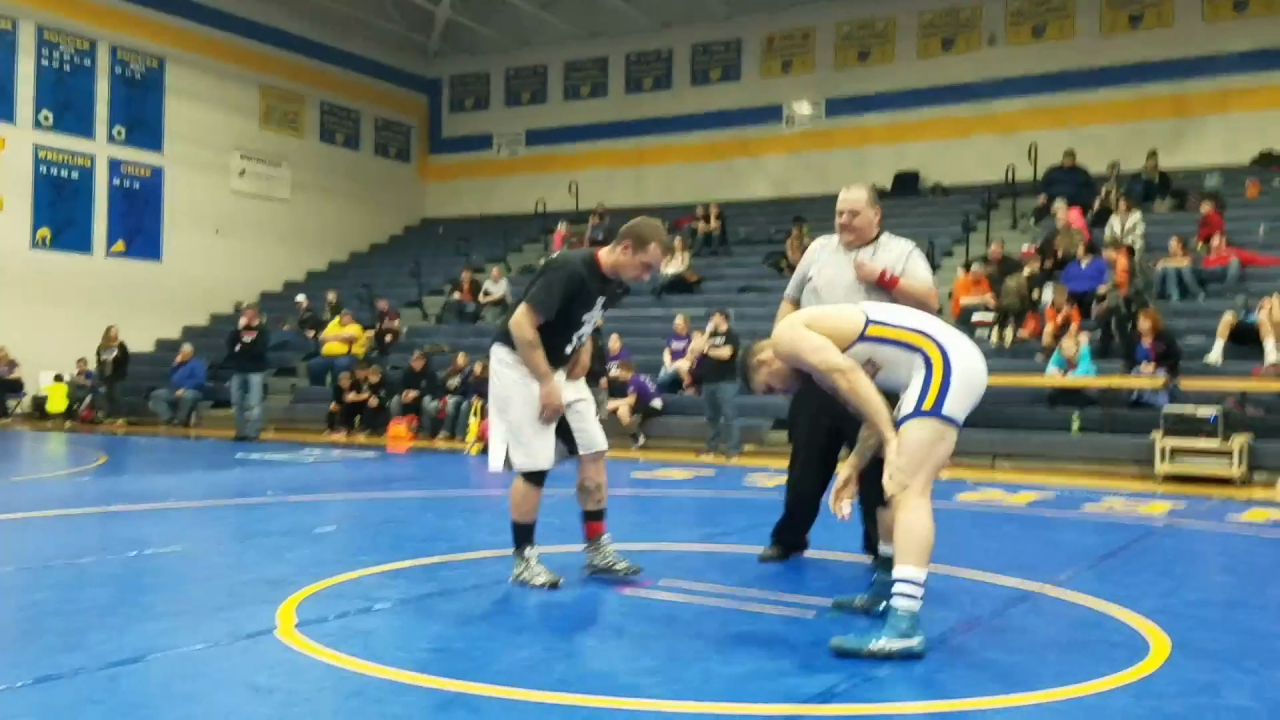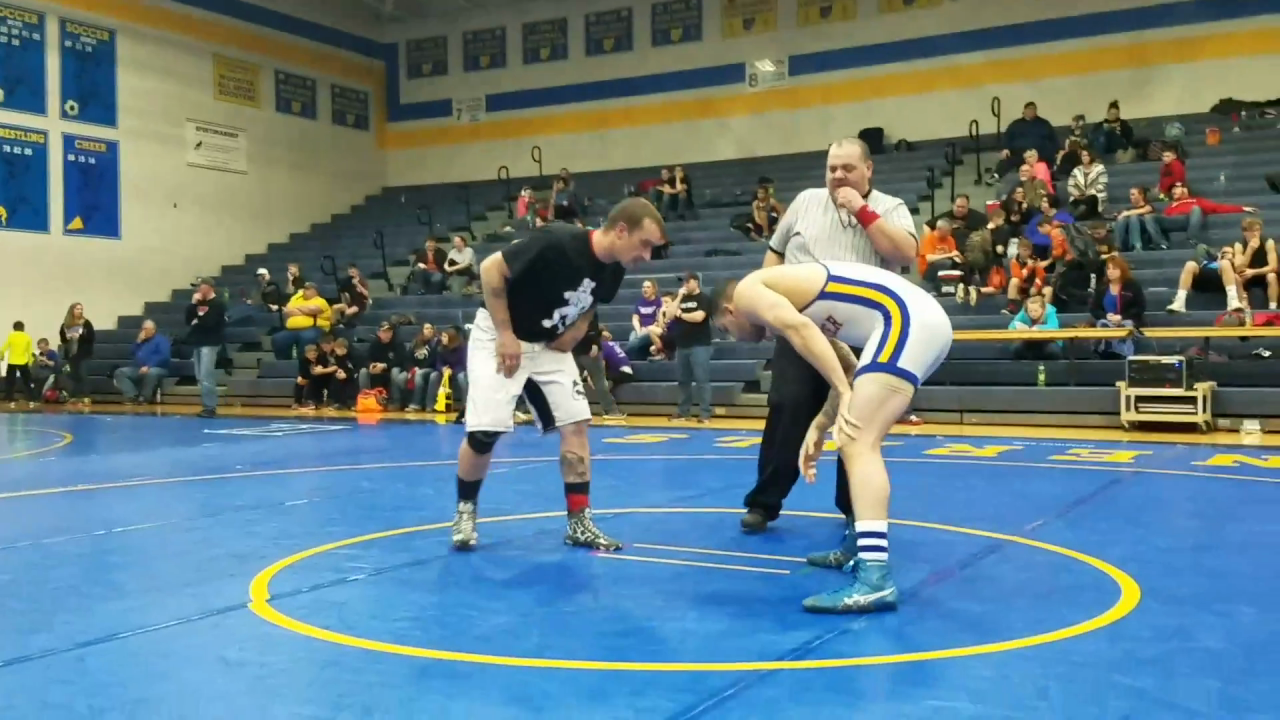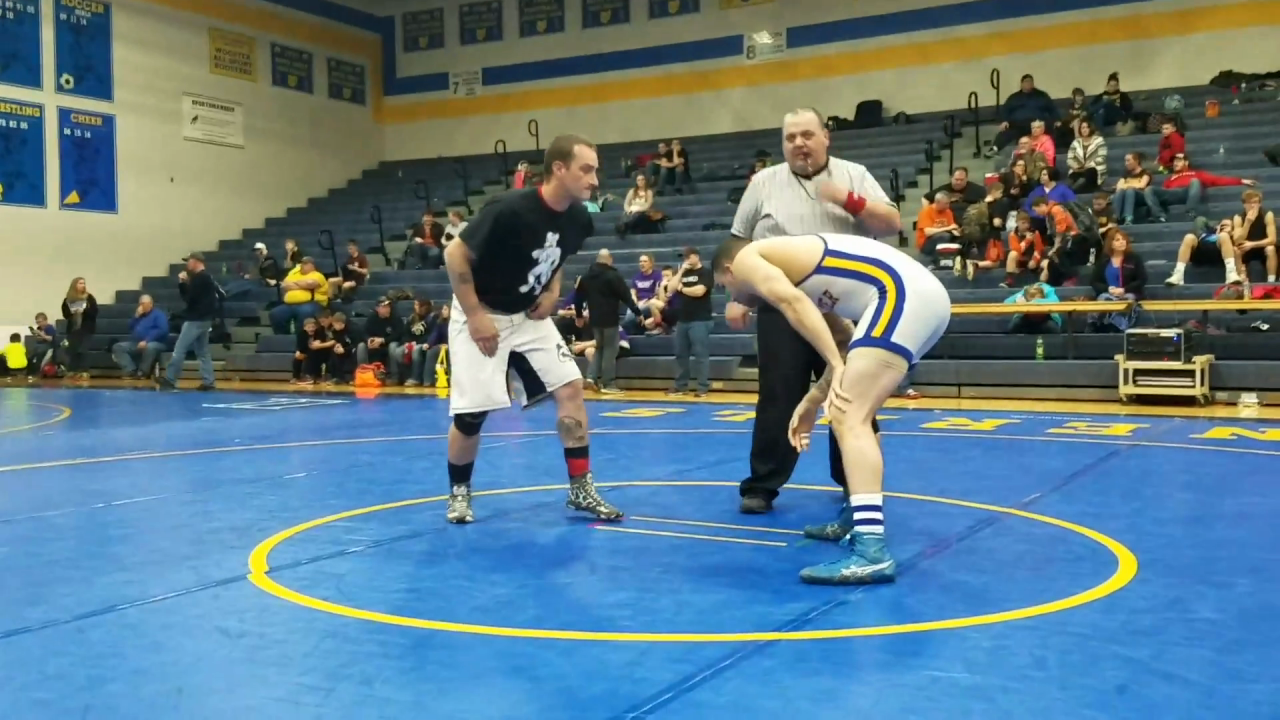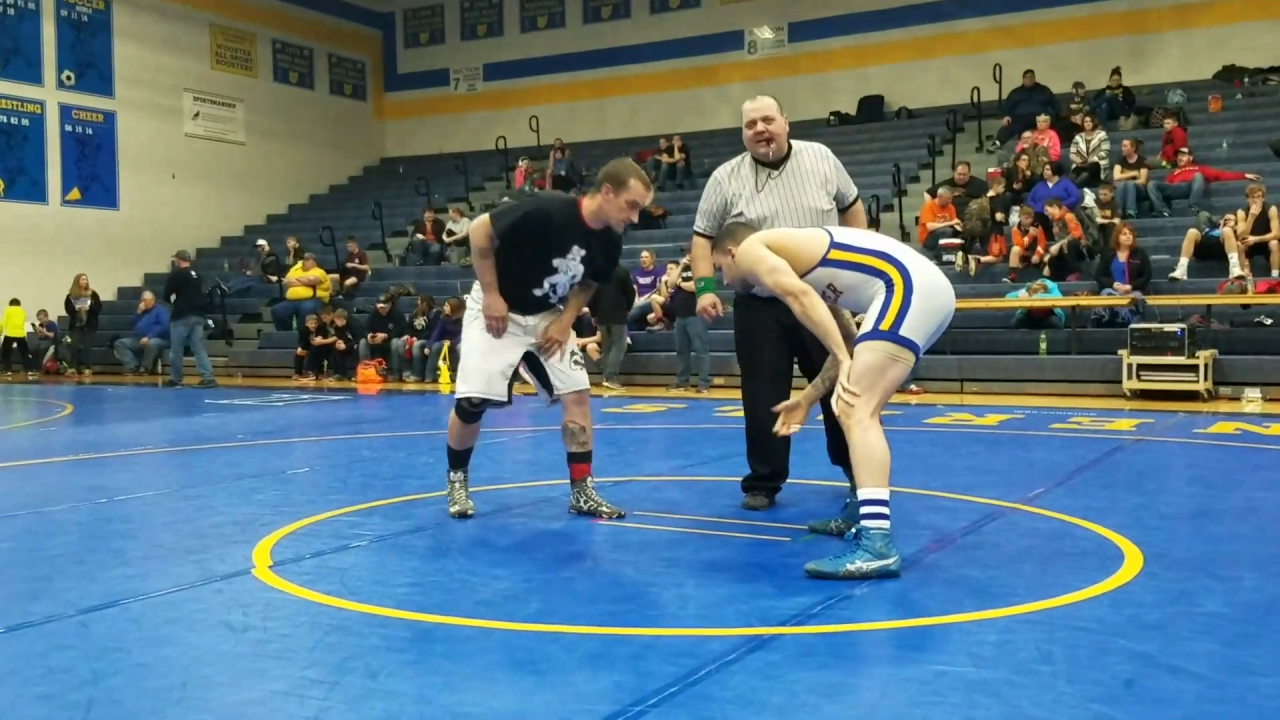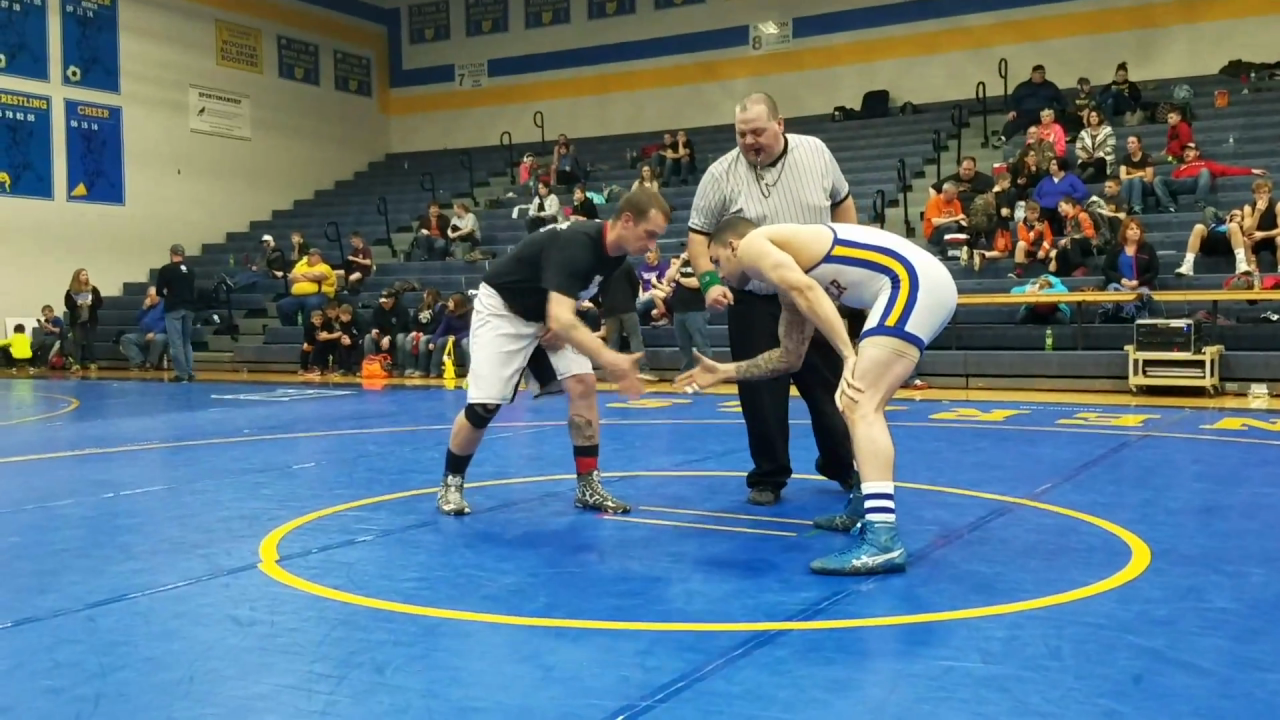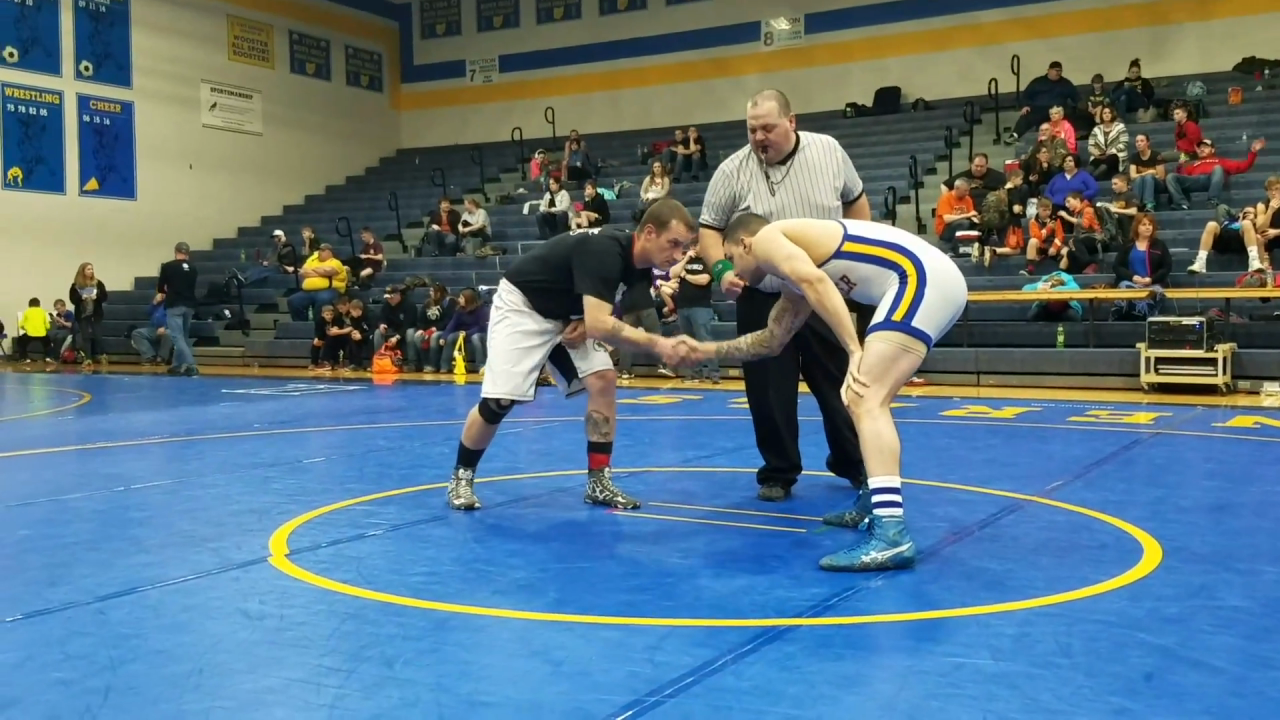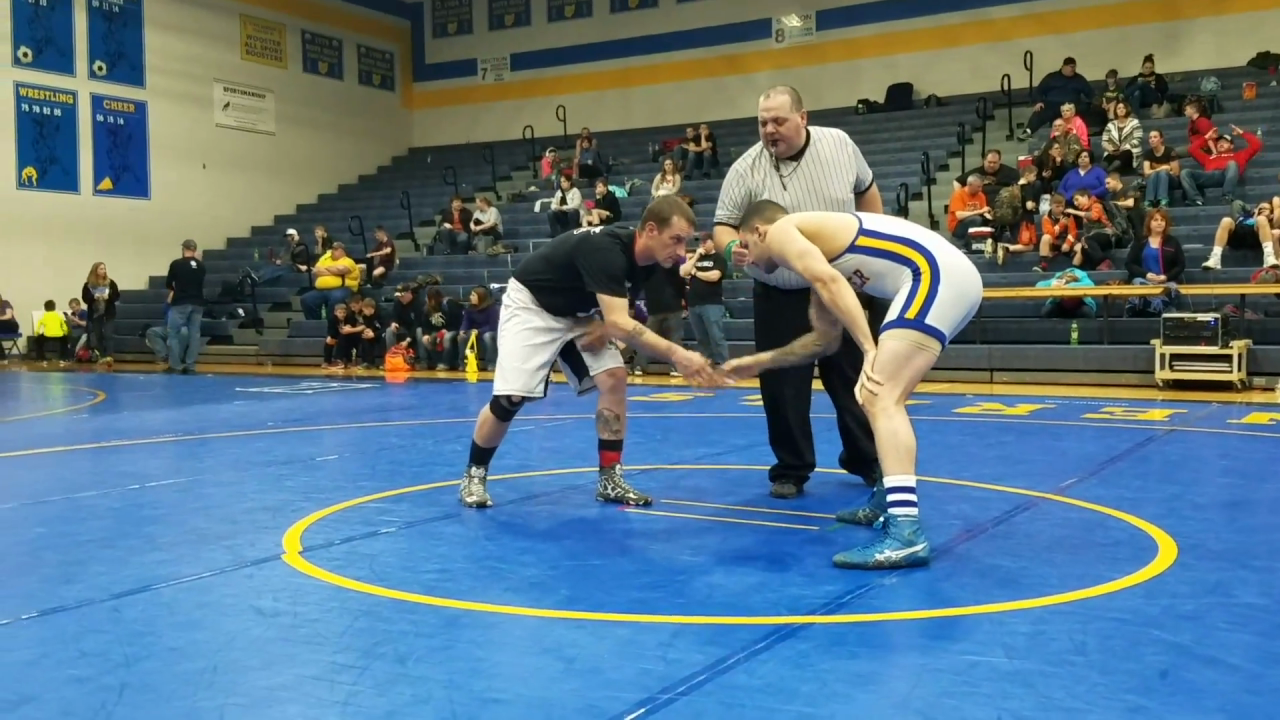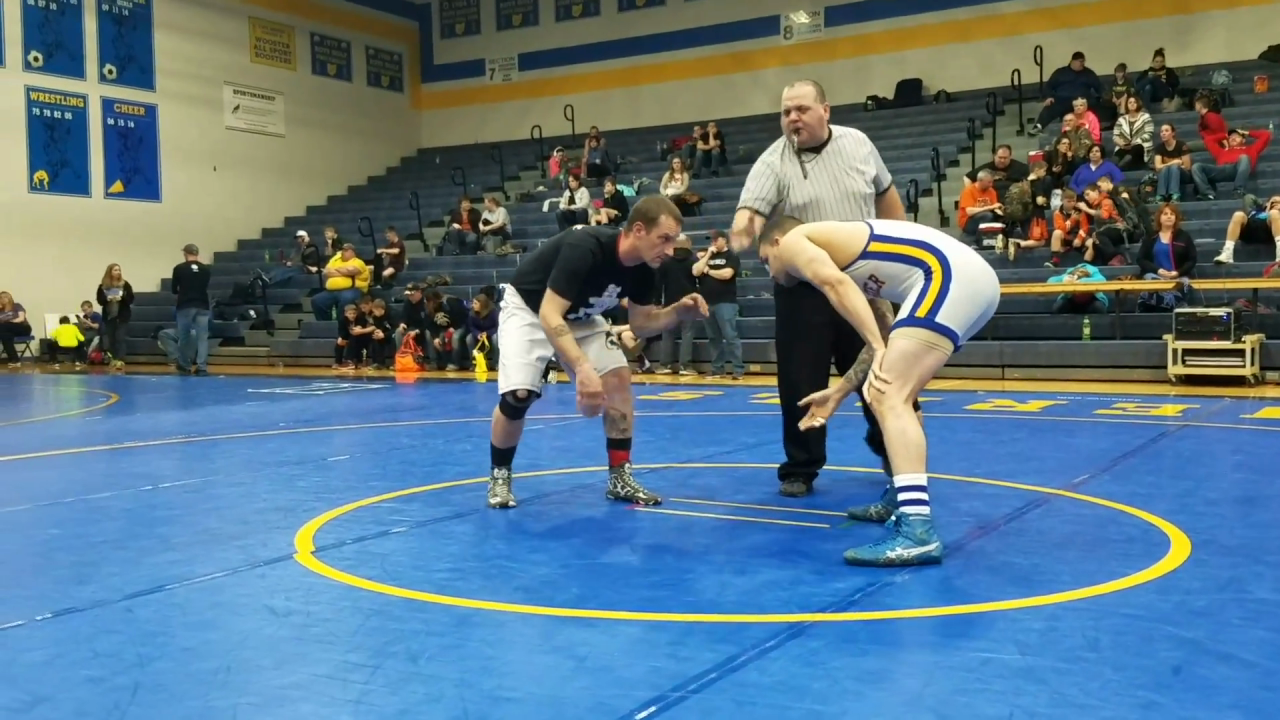
dt=0.4s
person 1, frame 1
left shoulder: (901, 251)
right shoulder: (819, 249)
left elbow: (930, 300)
right elbow: (790, 302)
left wrist: (884, 276)
right hip: (817, 378)
left knee: (877, 465)
right knee: (806, 461)
left ankle: (884, 548)
right ankle: (789, 536)
person 1, frame 2
left shoulder: (889, 208)
right shoulder: (805, 201)
left elbow: (905, 253)
right elbow: (775, 253)
left wrist: (862, 210)
right knee: (786, 411)
left ankle: (855, 508)
right ankle: (764, 501)
person 1, frame 3
left shoulder: (853, 176)
right shoulder: (764, 182)
left elbow: (891, 224)
right elbow: (739, 243)
left wrist: (850, 199)
right wrist: (736, 295)
right hip: (781, 311)
right knee: (778, 399)
right ankle: (760, 485)
person 1, frame 4
left shoulder: (820, 158)
right shoulder: (726, 178)
left elbow: (852, 207)
right elbow: (703, 238)
right wrist: (705, 287)
right hip: (758, 307)
right knee: (763, 398)
left ankle: (857, 469)
right ankle: (763, 482)
person 1, frame 5
left shoulder: (816, 153)
right shoulder: (722, 174)
left elbow: (842, 203)
right elbow: (699, 234)
right wrist: (710, 281)
right hip: (754, 305)
left knee: (828, 388)
right knee: (761, 395)
left ankle: (844, 467)
right ankle: (768, 477)
person 1, frame 6
left shoulder: (828, 151)
right shoulder: (733, 171)
left elbow: (855, 201)
right elbow: (709, 227)
right wrist: (722, 269)
right hip: (762, 302)
left knee: (839, 385)
right knee: (770, 392)
left ankle: (854, 465)
right ankle: (778, 473)
person 1, frame 7
left shoulder: (839, 144)
right shoulder: (746, 169)
left elbow: (866, 191)
right elbow: (724, 224)
right wrist: (731, 248)
right hip: (780, 298)
left knee: (853, 381)
right knee: (783, 387)
left ankle: (867, 462)
right ankle: (791, 470)
person 1, frame 8
left shoulder: (858, 144)
right shoulder: (772, 163)
left elbow: (885, 193)
right elbow: (750, 213)
right wrist: (744, 228)
right hip: (802, 294)
right knee: (801, 383)
right ankle: (800, 468)
person 2, frame 1
left shoulder: (785, 335)
right shoulder: (818, 359)
left elbow: (846, 372)
right elbow: (876, 413)
left wrist: (892, 441)
right wrist: (853, 467)
left hip: (944, 363)
right hip: (958, 361)
left knee: (907, 491)
right knee: (901, 485)
left ankle: (904, 628)
right ankle: (888, 590)
person 2, frame 2
left shoulder: (747, 291)
right shoulder: (782, 295)
left elbow: (800, 328)
right elbow: (846, 371)
left wrist: (846, 396)
right wrist: (818, 427)
left hip: (905, 319)
right hip: (926, 318)
left knee: (857, 443)
right knee: (860, 438)
left ankle: (874, 580)
right ankle: (860, 545)
person 2, frame 3
left shoulder: (746, 259)
right shoulder: (786, 260)
left elbow: (793, 302)
right elbow: (844, 343)
left wrist: (837, 369)
right wrist: (812, 402)
left hip: (902, 294)
right hip: (926, 294)
left knee: (847, 417)
right knee: (855, 413)
left ankle: (871, 552)
right ankle: (858, 520)
person 2, frame 4
left shoulder: (749, 249)
right shoulder: (785, 252)
left elbow: (800, 295)
right elbow: (846, 341)
left wrist: (845, 361)
right wrist: (807, 399)
left hip: (907, 287)
right hip: (929, 286)
left knee: (855, 412)
right knee: (860, 408)
left ankle: (877, 545)
right ankle: (863, 513)
person 2, frame 5
left shoulder: (752, 245)
right shoulder: (783, 267)
left elbow: (808, 289)
right elbow: (791, 356)
left wrist: (849, 357)
right wrist: (725, 372)
left hip: (911, 281)
right hip: (927, 282)
left knee: (859, 406)
right knee: (863, 403)
left ankle: (882, 540)
right ankle: (867, 507)
person 2, frame 6
left shoulder: (766, 238)
right shoulder: (794, 284)
left elbow: (816, 281)
right elbow: (772, 340)
left wrist: (855, 352)
right wrist: (708, 350)
left hip: (919, 278)
right hip: (938, 279)
left knee: (864, 400)
right knee: (869, 398)
left ankle: (890, 535)
right ankle: (877, 502)
person 2, frame 7
left shoulder: (780, 231)
right shoulder: (811, 243)
left elbow: (830, 281)
right elbow: (826, 338)
left wrist: (870, 351)
right wrist: (760, 362)
left hip: (935, 275)
right hip: (955, 275)
left knee: (879, 398)
right knee: (887, 395)
left ankle: (906, 534)
right ankle: (890, 501)
person 2, frame 8
left shoulder: (792, 242)
right shoulder: (834, 246)
left elbow: (836, 283)
right elbow: (887, 338)
left wrist: (879, 351)
right wrist: (838, 392)
left hip: (948, 275)
right hip: (974, 276)
left knee: (888, 397)
right knee: (895, 393)
left ankle: (918, 532)
right ankle: (901, 499)
person 3, frame 1
left shoulder: (613, 280)
right shoulder: (570, 270)
right elbow: (521, 323)
left wrist: (584, 348)
right wrist: (546, 384)
left hip: (560, 367)
right hip: (519, 365)
left knee: (593, 452)
right knee: (533, 466)
left ankle: (598, 549)
right ankle: (524, 560)
person 3, frame 2
left shoulder: (613, 271)
right shoulder: (556, 243)
right elbow: (491, 269)
left wrist: (577, 329)
right wrist: (505, 335)
left hip: (549, 345)
right hip: (500, 337)
left knee: (576, 425)
right knee: (485, 432)
left ankle: (579, 523)
right ankle: (465, 511)
person 3, frame 3
left shoulder: (578, 219)
right shoulder: (509, 210)
right elbow: (455, 256)
left wrist: (553, 292)
right wrist: (476, 316)
left hip: (528, 316)
right hip: (482, 316)
left knee: (570, 388)
right knee: (471, 413)
left ankle: (581, 489)
right ankle: (459, 492)
person 3, frame 4
left shoulder: (610, 242)
right shoulder: (544, 210)
right elbow: (480, 231)
left wrist: (566, 319)
right wrist: (492, 296)
left hip: (546, 318)
right hip: (498, 312)
left knee: (577, 394)
right knee: (472, 402)
left ankle: (583, 492)
right ankle: (457, 478)
person 3, frame 5
left shoulder: (616, 254)
right shoulder: (575, 244)
right elbow: (560, 317)
left wrist: (567, 318)
right wrist: (609, 360)
left hip: (549, 316)
right hip: (503, 309)
left knee: (583, 384)
right knee: (484, 406)
left ankle: (588, 487)
right ankle: (451, 483)
person 3, frame 6
left shoulder: (640, 263)
right shoulder: (604, 250)
right elbow: (599, 325)
left wrist: (584, 322)
right wrist: (656, 343)
left hip: (567, 314)
right hip: (521, 305)
left knee: (603, 380)
right knee: (499, 401)
left ankle: (599, 482)
right ankle: (462, 476)
person 3, frame 7
left shoulder: (648, 260)
right shoulder: (605, 248)
left elbow: (613, 309)
right elbow: (619, 324)
left wrist: (602, 326)
right wrist: (676, 354)
left hip: (578, 313)
right hip: (531, 305)
left knee: (614, 379)
right knee: (511, 398)
left ankle: (610, 479)
right ankle: (474, 474)
person 3, frame 8
left shoulder: (642, 267)
right shoulder: (584, 247)
left elbow: (642, 322)
right elbow: (551, 317)
left wrist: (679, 311)
right wrist: (582, 368)
left hip: (579, 316)
right hip: (529, 308)
left knee: (619, 379)
right knee: (518, 395)
left ankle: (620, 478)
right ankle: (500, 475)
